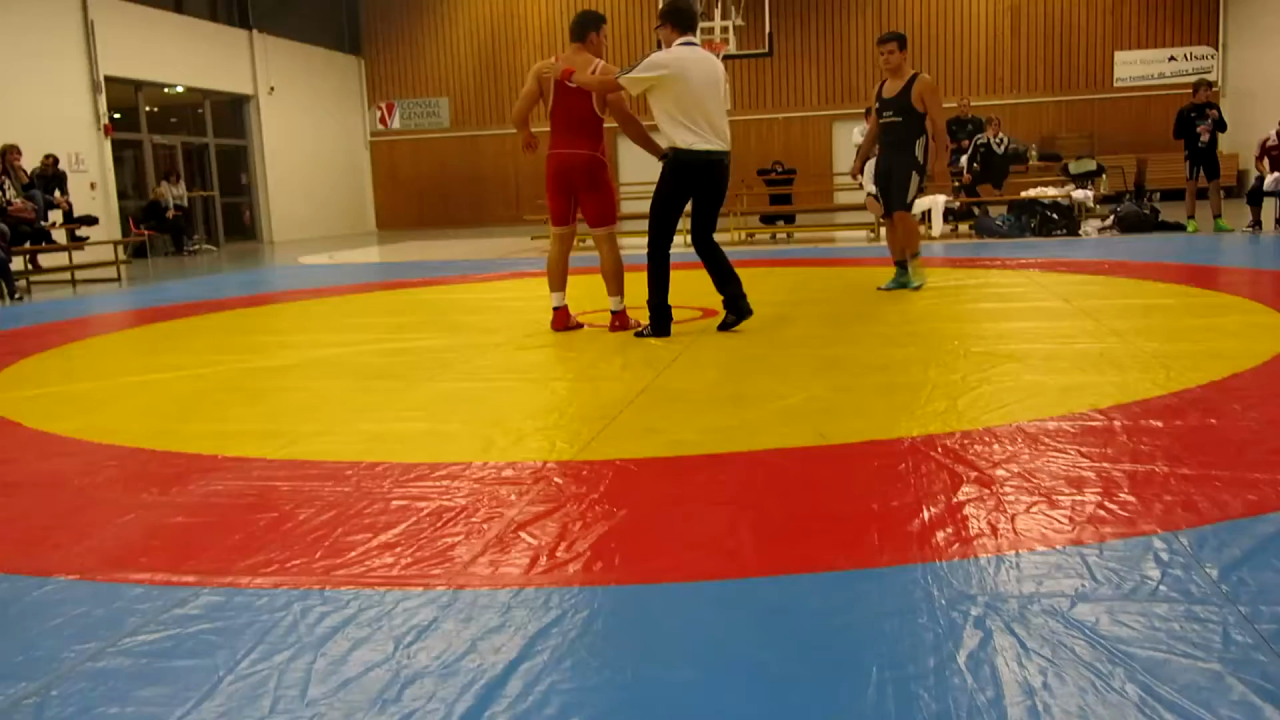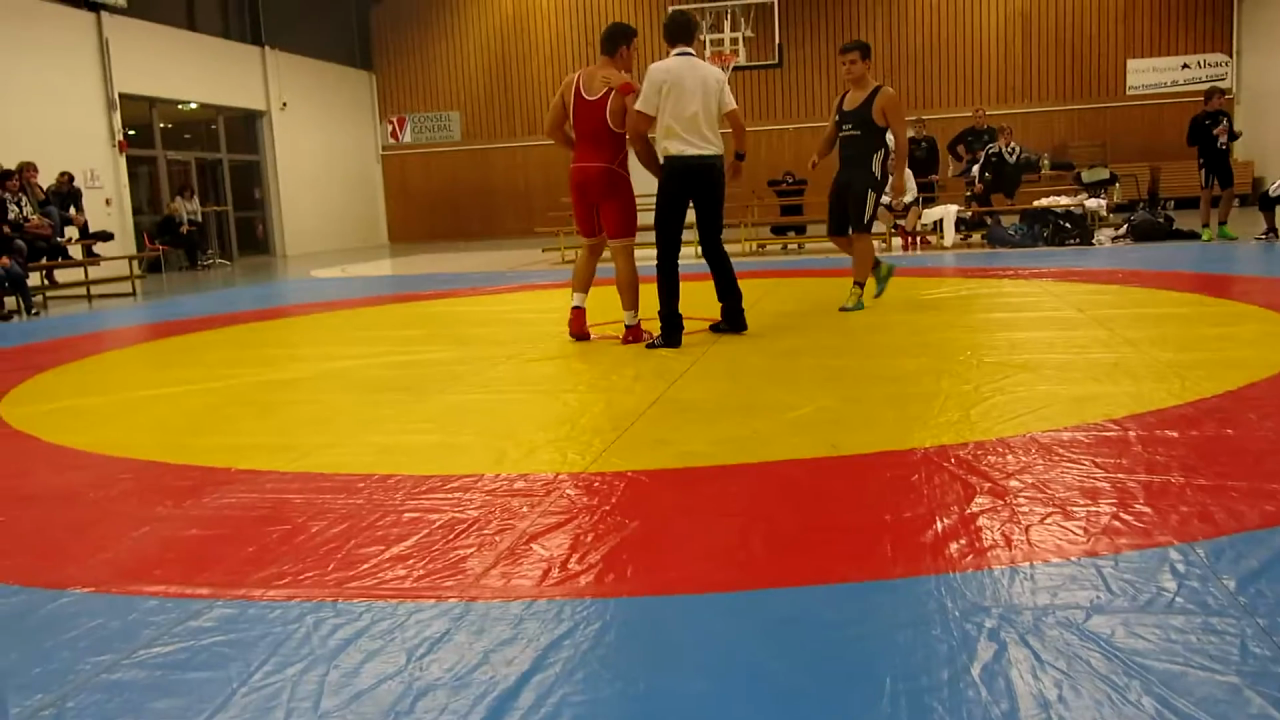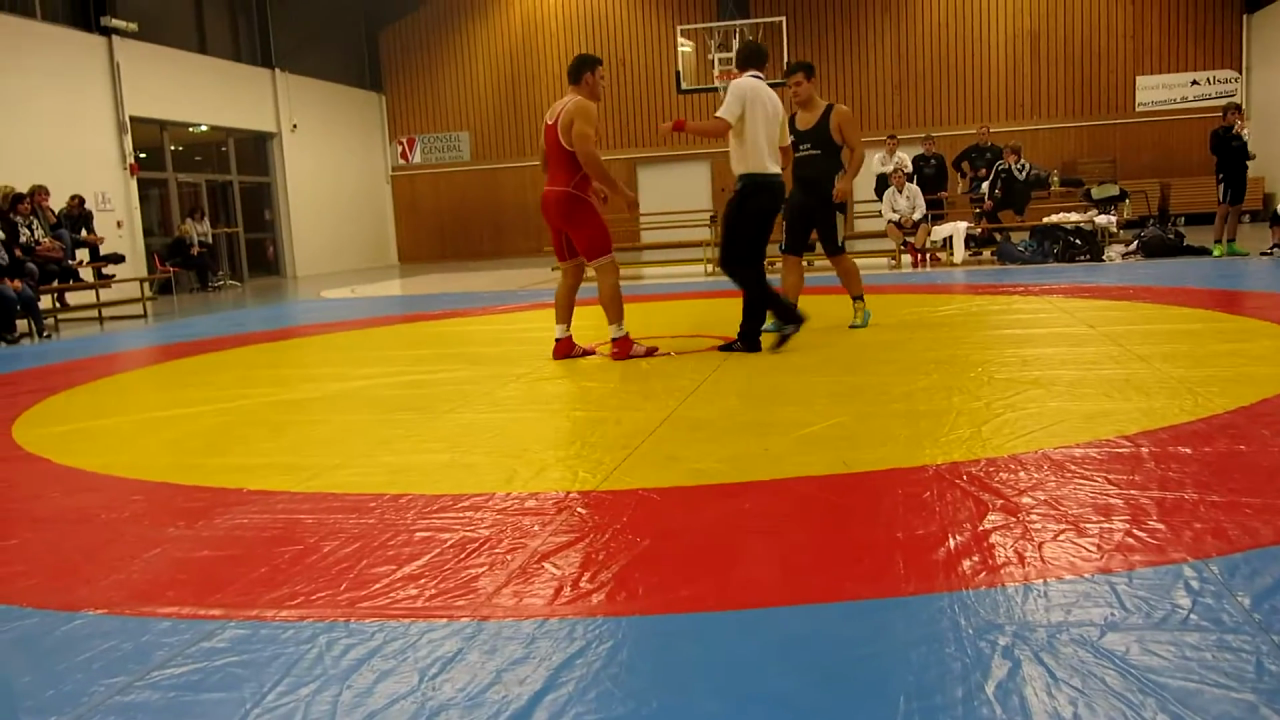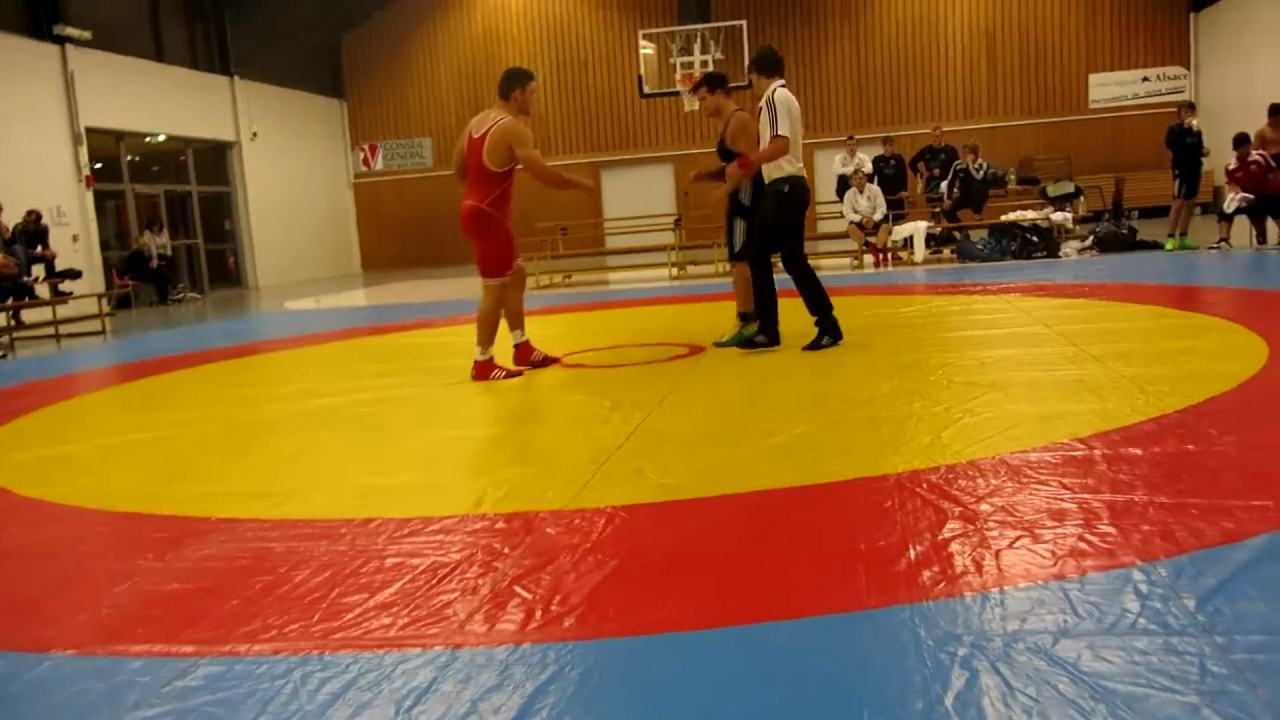
dt=0.5s
person 1, frame 1
left shoulder: (664, 61)
right shoulder: (715, 64)
left elbow: (611, 84)
left wrist: (569, 74)
left hip: (685, 160)
right hip: (718, 160)
left knee: (660, 240)
right knee: (703, 238)
left ankle: (660, 320)
right ankle: (736, 301)
person 1, frame 2
left shoulder: (658, 71)
right shoulder: (714, 74)
left elbow: (640, 125)
right elbow: (737, 122)
right wrist: (739, 158)
left hip: (677, 167)
right hip: (711, 165)
left knee: (668, 250)
right knee: (712, 243)
left ankle: (670, 330)
right ankle: (734, 315)
person 1, frame 3
left shoulder: (740, 88)
right shoulder: (773, 99)
left elbow: (718, 127)
right elbow: (785, 149)
left wrist: (676, 124)
left hip: (754, 185)
right hip: (774, 184)
left knee: (733, 260)
right knee: (750, 261)
left ankle: (787, 314)
right ankle: (749, 337)
person 1, frame 4
left shoulder: (775, 98)
right shoulder: (782, 97)
left elbow: (781, 145)
left wrist: (744, 165)
left hip: (785, 188)
right hip: (778, 188)
left knee: (793, 261)
right knee: (758, 256)
left ankle: (829, 328)
right ankle: (767, 330)
person 2, frame 1
left shoulder: (544, 70)
right shoulder: (606, 72)
left elbow: (518, 115)
right elbow: (628, 124)
left wrist: (526, 135)
right wrist: (661, 153)
left hip: (557, 162)
right hip: (592, 163)
left knee: (560, 240)
right knee: (606, 240)
left ankle: (560, 312)
right ankle: (618, 315)
person 2, frame 2
left shoulder: (571, 82)
right shoulder: (627, 89)
left elbow: (552, 129)
left hip: (579, 174)
right hip: (611, 176)
left knee: (591, 247)
right knee: (623, 253)
left ankle: (578, 315)
right ankle: (632, 327)
person 2, frame 3
left shoulder: (553, 110)
right shoulder: (583, 108)
right elbow: (587, 157)
right wrist: (621, 191)
left hip: (552, 197)
right hip: (573, 201)
left knee: (571, 272)
right knee: (607, 269)
left ankle: (563, 342)
right ankle: (621, 341)
person 2, frame 4
left shoulder: (476, 122)
right shoulder: (513, 128)
left elbow: (458, 168)
right elbow: (542, 173)
right wrist: (580, 183)
left hip: (477, 210)
right hip: (489, 217)
left knee: (516, 276)
right knee: (495, 290)
left ankle: (523, 348)
right ankle: (483, 363)
person 3, frame 1
left shoulder: (922, 84)
right shoulder: (881, 88)
left elbow: (937, 124)
right wrist: (861, 158)
left hip: (911, 157)
right hip: (885, 159)
left knee: (901, 213)
right knee: (890, 217)
left ankle: (915, 263)
right ankle: (902, 271)
person 3, frame 2
left shoulder: (885, 96)
right shoulder: (841, 101)
left elbow: (900, 137)
right elbow: (831, 136)
left wrist: (899, 174)
right wrist: (818, 155)
left hip: (870, 172)
right hip: (844, 172)
left knee: (860, 232)
right knee: (837, 233)
left ankle: (857, 292)
right ankle: (878, 267)
person 3, frame 3
left shoulder: (838, 114)
right shoulder: (788, 121)
left elbow: (856, 151)
left wrist: (846, 181)
left hip: (828, 194)
right hip: (799, 194)
left knee: (836, 255)
right knee: (790, 255)
left ankle: (860, 307)
person 3, frame 4
left shoulder: (740, 119)
right shoulder: (724, 125)
right wrist: (707, 174)
left hip: (746, 196)
right hip: (741, 198)
left knee: (740, 261)
right knee: (745, 261)
left ankle: (746, 324)
right ankle: (753, 321)
